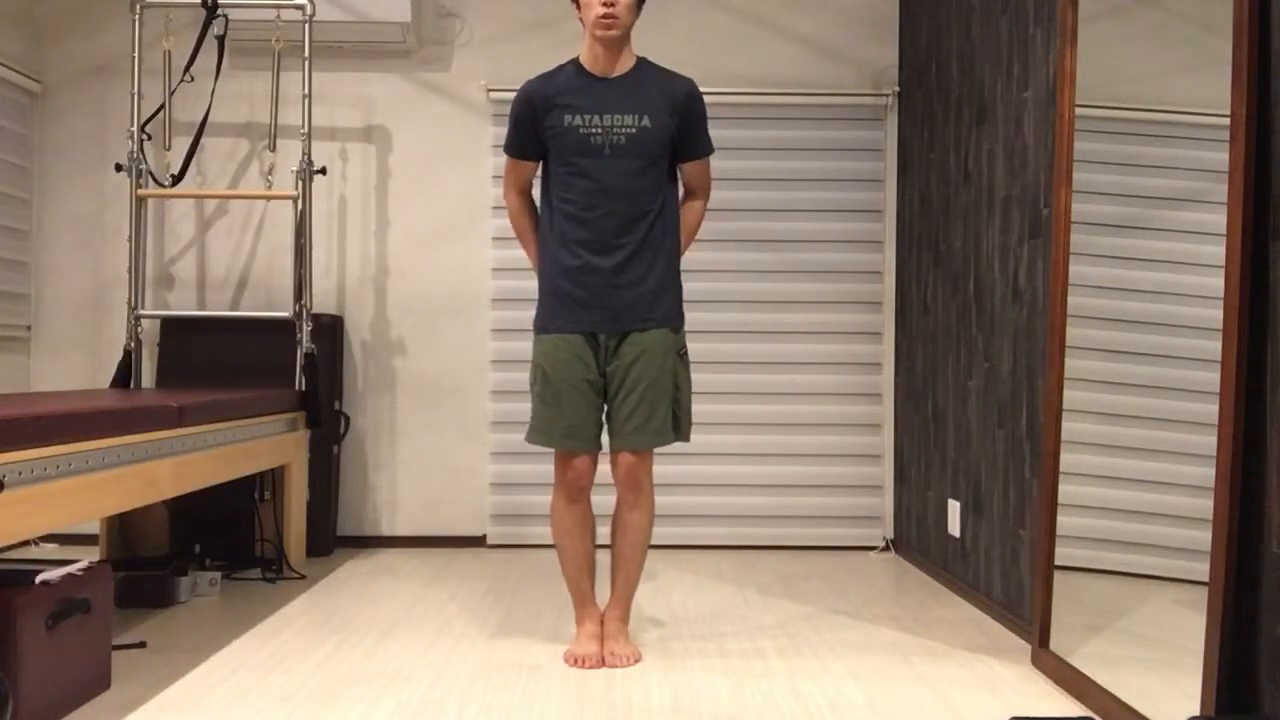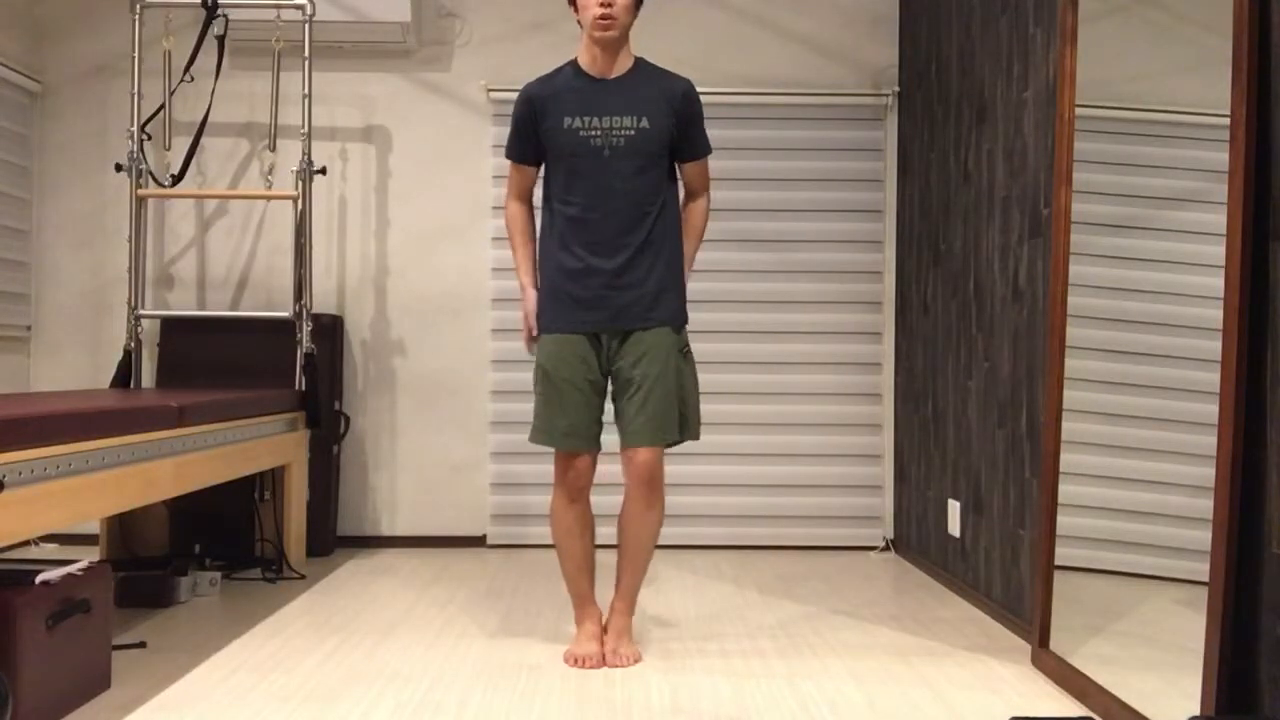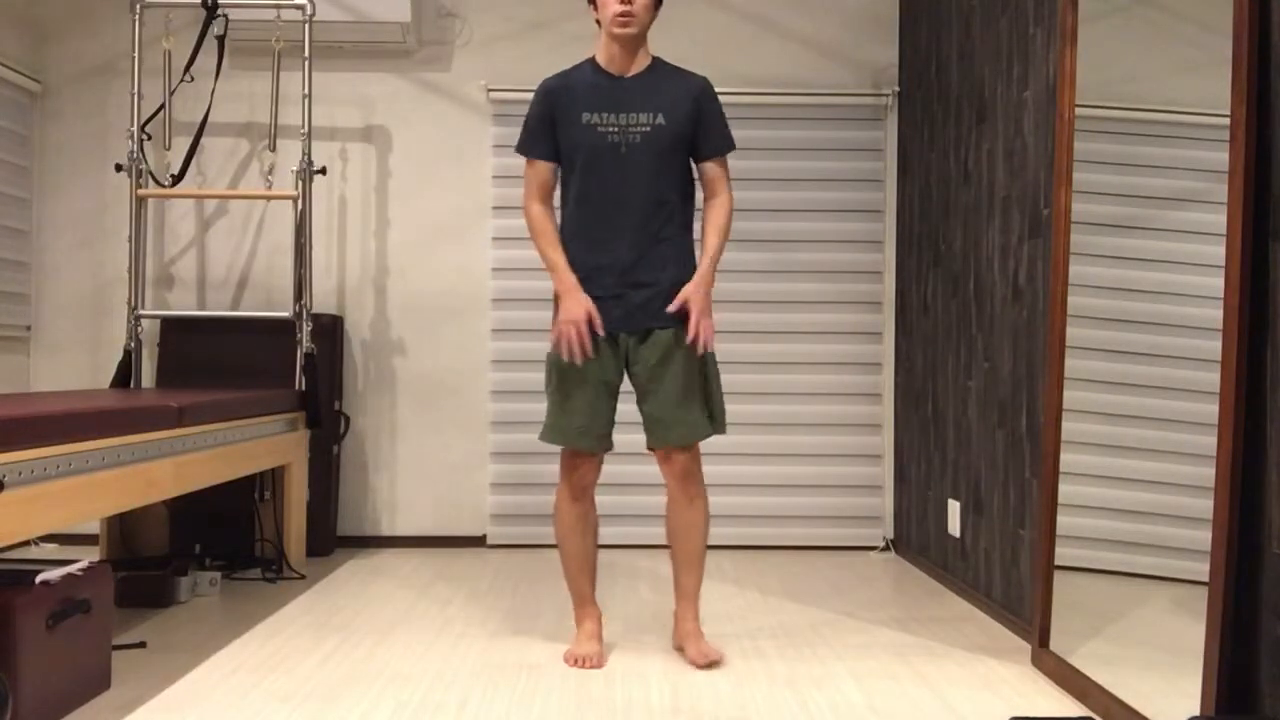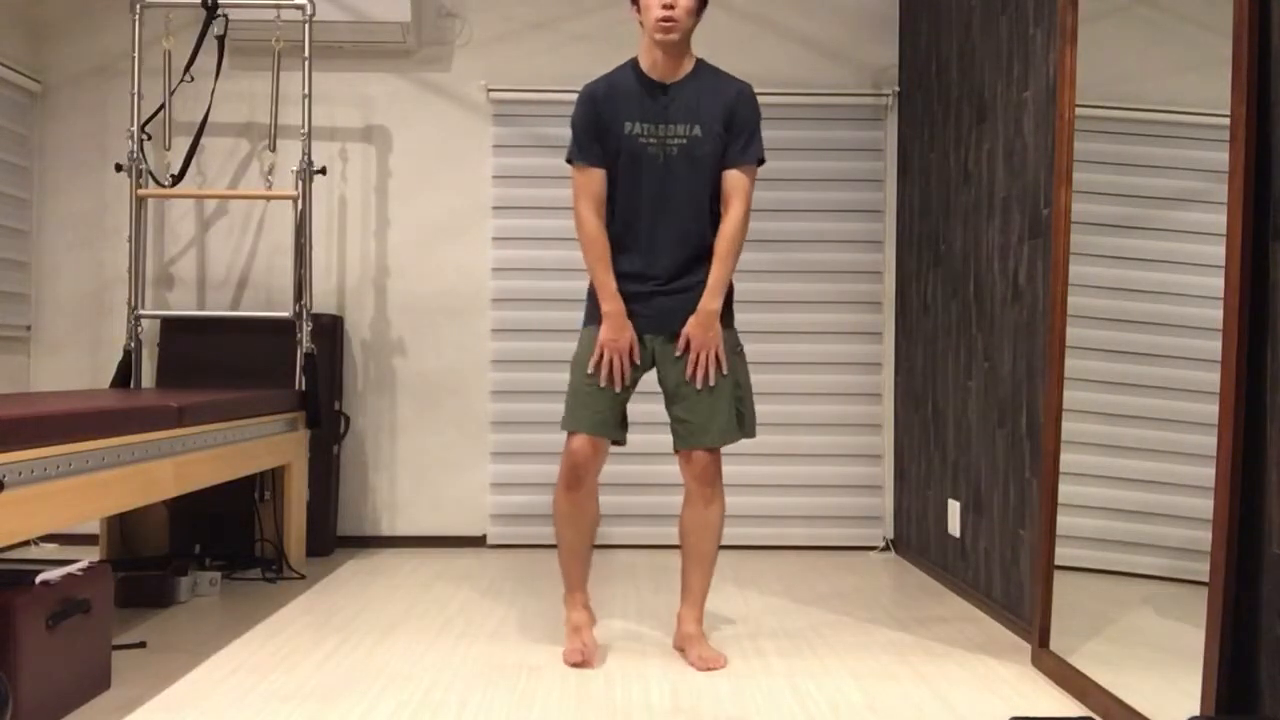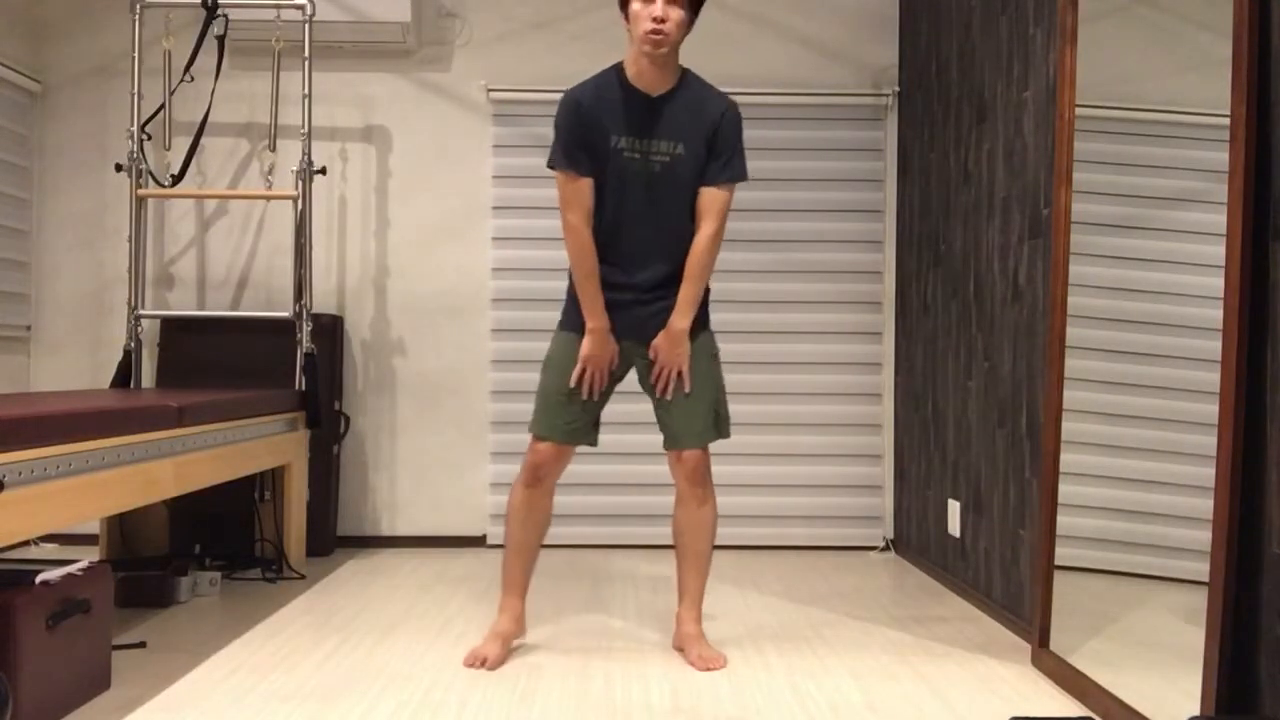
dt=0.4s
person 1, frame 1
left shoulder: (677, 95)
right shoulder: (541, 95)
left elbow: (696, 193)
right elbow: (516, 191)
left wrist: (656, 264)
right wrist: (551, 268)
left hip: (648, 316)
right hip: (564, 316)
left knee: (633, 471)
right knee: (572, 473)
left ankle: (618, 618)
right ankle: (585, 619)
person 1, frame 2
left shoulder: (673, 95)
right shoulder: (541, 98)
left elbow: (696, 194)
right elbow: (518, 198)
left wrist: (678, 276)
right wrist: (528, 283)
left hip: (652, 314)
right hip: (567, 315)
left knee: (645, 469)
right knee: (572, 472)
left ankle: (620, 614)
right ankle: (585, 619)
person 1, frame 3
left shoulder: (691, 94)
right shoulder: (558, 94)
left elbow: (718, 194)
right elbow: (536, 200)
left wrist: (703, 280)
right wrist: (566, 288)
left hip: (667, 307)
right hip: (586, 308)
left knee: (682, 464)
right knee: (577, 470)
left ankle: (687, 619)
right ankle: (587, 619)
person 1, frame 4
left shoulder: (732, 99)
right shoulder: (601, 98)
left elbow: (734, 211)
right elbow: (589, 212)
left wrist: (709, 310)
right wrist: (612, 313)
left hip: (699, 312)
right hip: (616, 309)
left knee: (702, 466)
right knee: (579, 456)
left ankle: (690, 623)
right ankle: (578, 609)
person 1, frame 5
left shoulder: (716, 114)
right shoulder: (584, 105)
left elbow: (709, 228)
right elbow: (577, 223)
left wrist: (678, 327)
right wrist: (597, 326)
left hip: (676, 317)
right hip: (591, 313)
left knee: (693, 466)
right knee: (542, 460)
left ankle: (689, 623)
right ankle: (510, 615)
